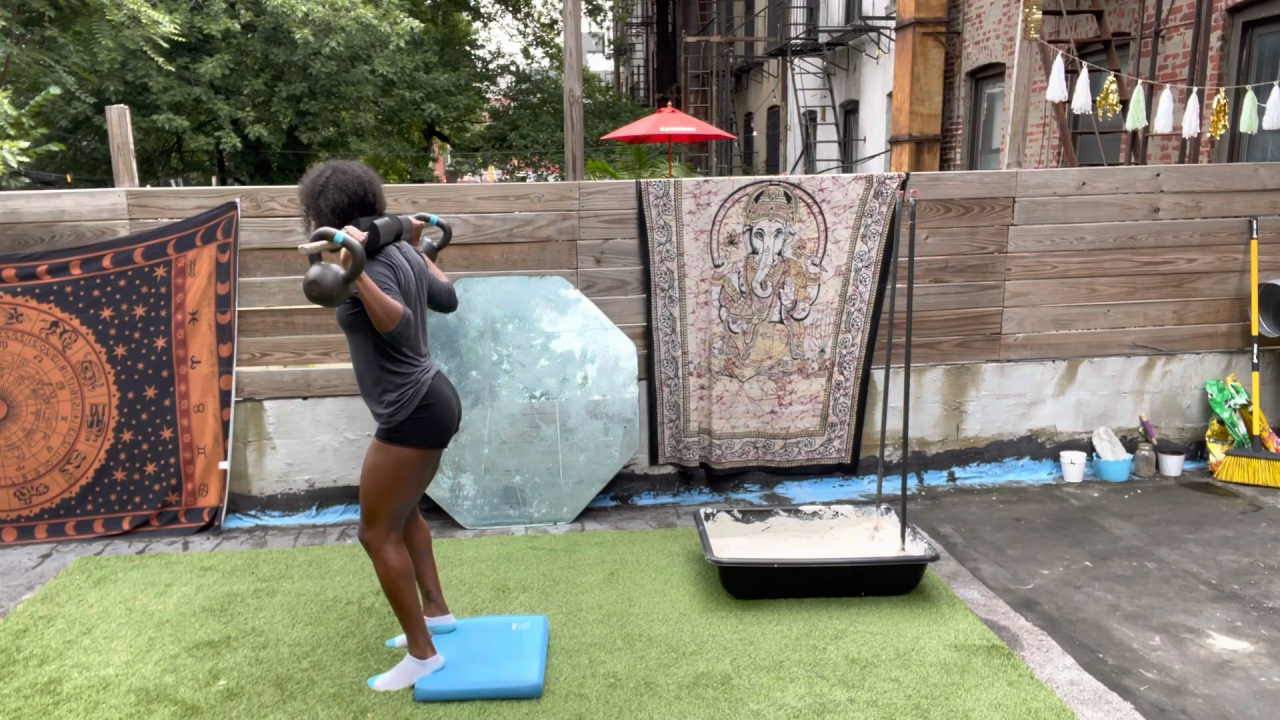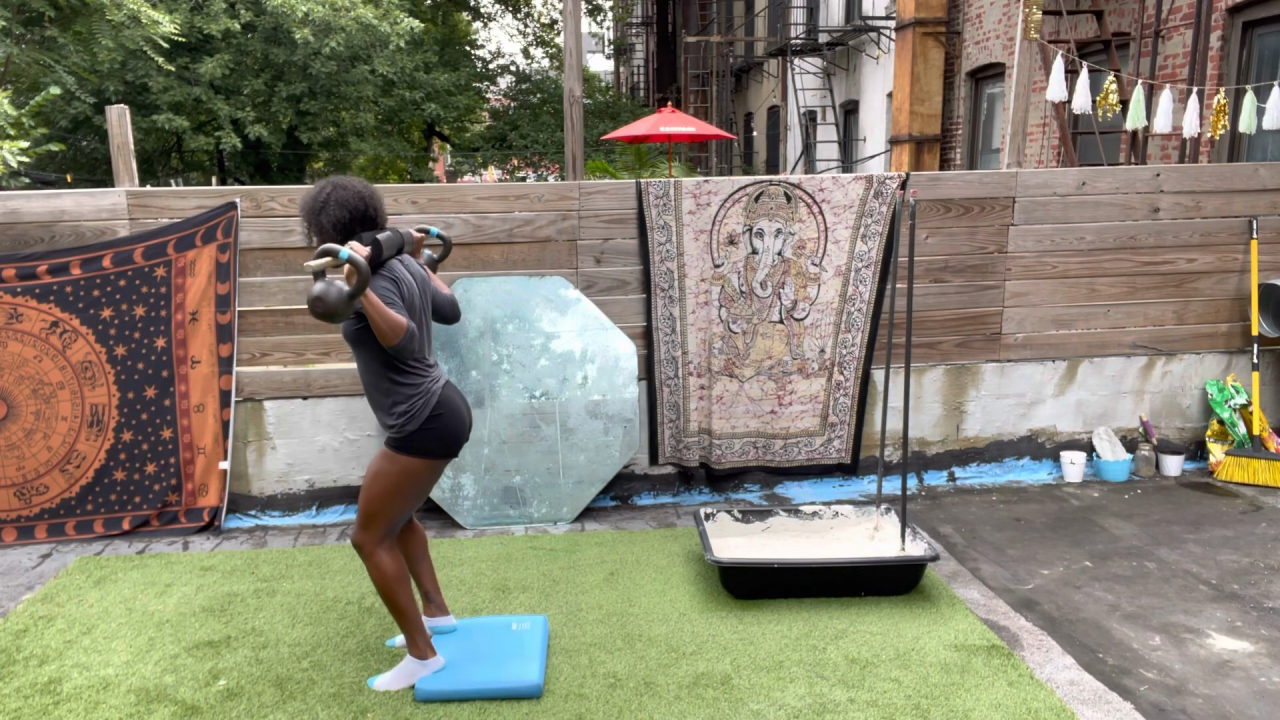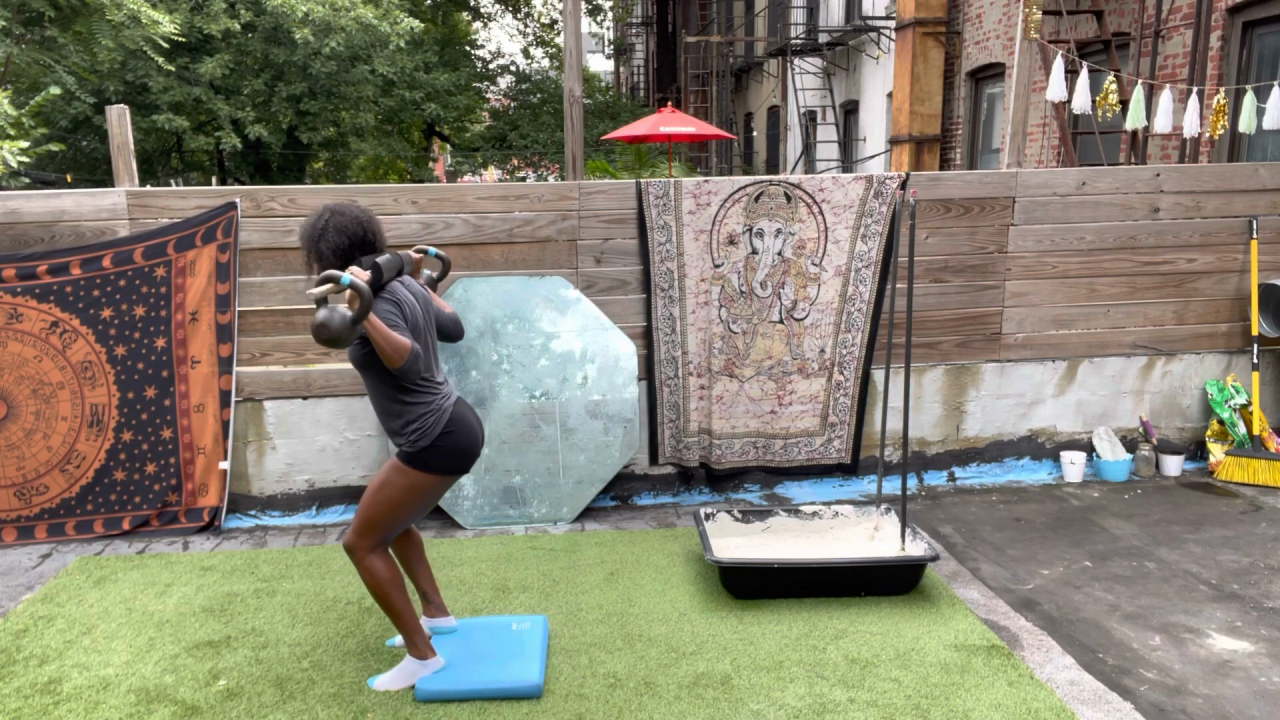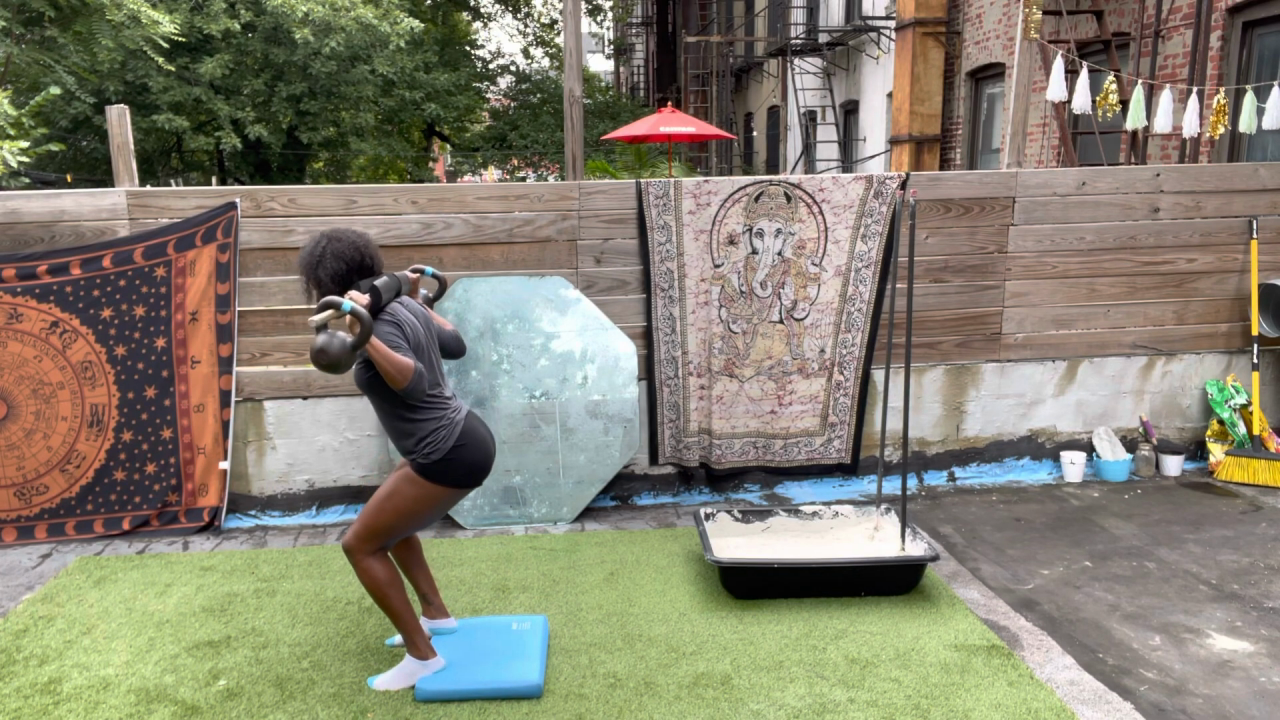
dt=0.3s
person 1, frame 1
left shoulder: (373, 263)
right shoulder: (399, 253)
left elbow: (400, 328)
right elbow: (448, 299)
left wrist: (356, 275)
left hip: (413, 415)
right hip: (433, 401)
left knee: (377, 533)
right knee: (401, 513)
left ankle: (422, 654)
right ankle: (437, 612)
person 1, frame 2
left shoulder: (377, 277)
right shoulder: (402, 266)
left elbow: (405, 342)
right elbow: (451, 311)
left wrist: (360, 292)
left hip: (423, 426)
right hip: (441, 410)
left knee: (370, 537)
right knee: (395, 517)
left ankle: (422, 654)
right ankle: (437, 612)
person 1, frame 3
left shoulder: (379, 301)
right shoulder: (403, 286)
left elbow: (412, 365)
right elbow: (454, 329)
left wrist: (361, 315)
left hip: (438, 443)
right hip: (454, 427)
left knee: (363, 542)
right knee: (389, 517)
left ankle: (422, 655)
right ankle: (436, 614)
person 1, frame 4
left shoulder: (380, 323)
right shoulder: (403, 308)
left elbow: (416, 385)
right elbow: (456, 346)
left wrist: (363, 339)
left hip: (450, 457)
right hip: (464, 440)
left knee: (360, 544)
right knee: (387, 519)
left ankle: (422, 655)
right ankle: (436, 615)
